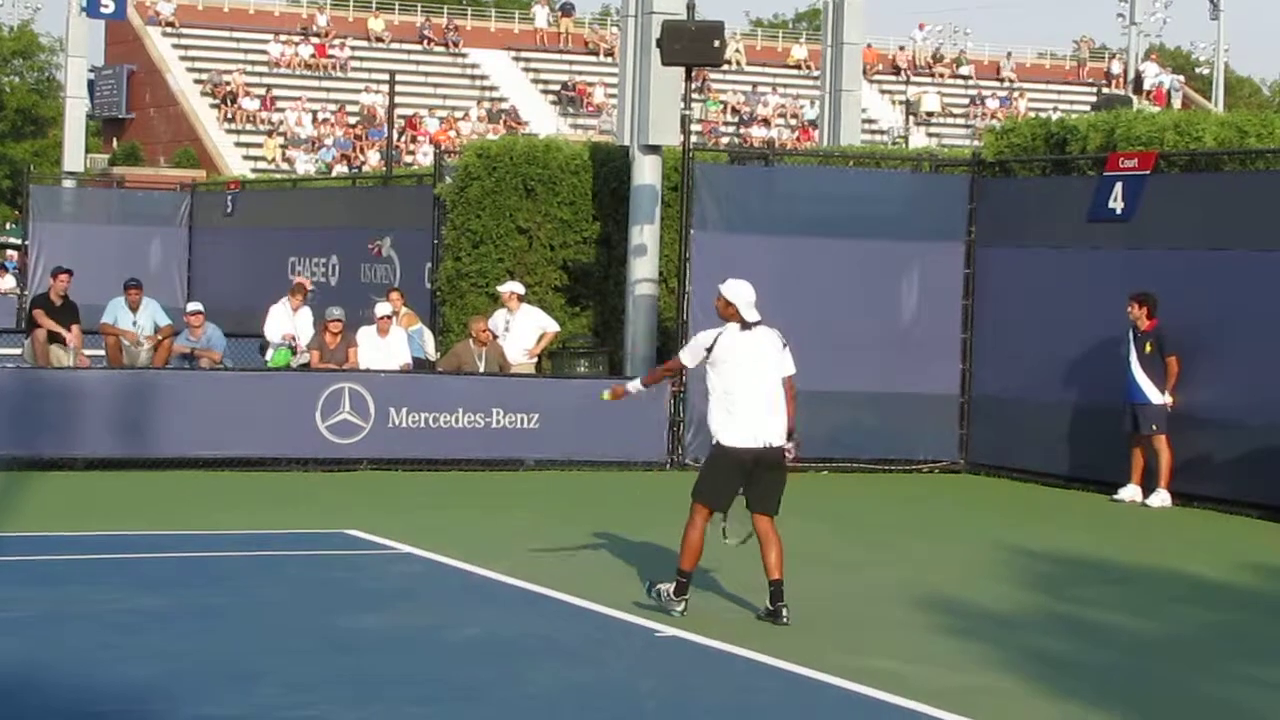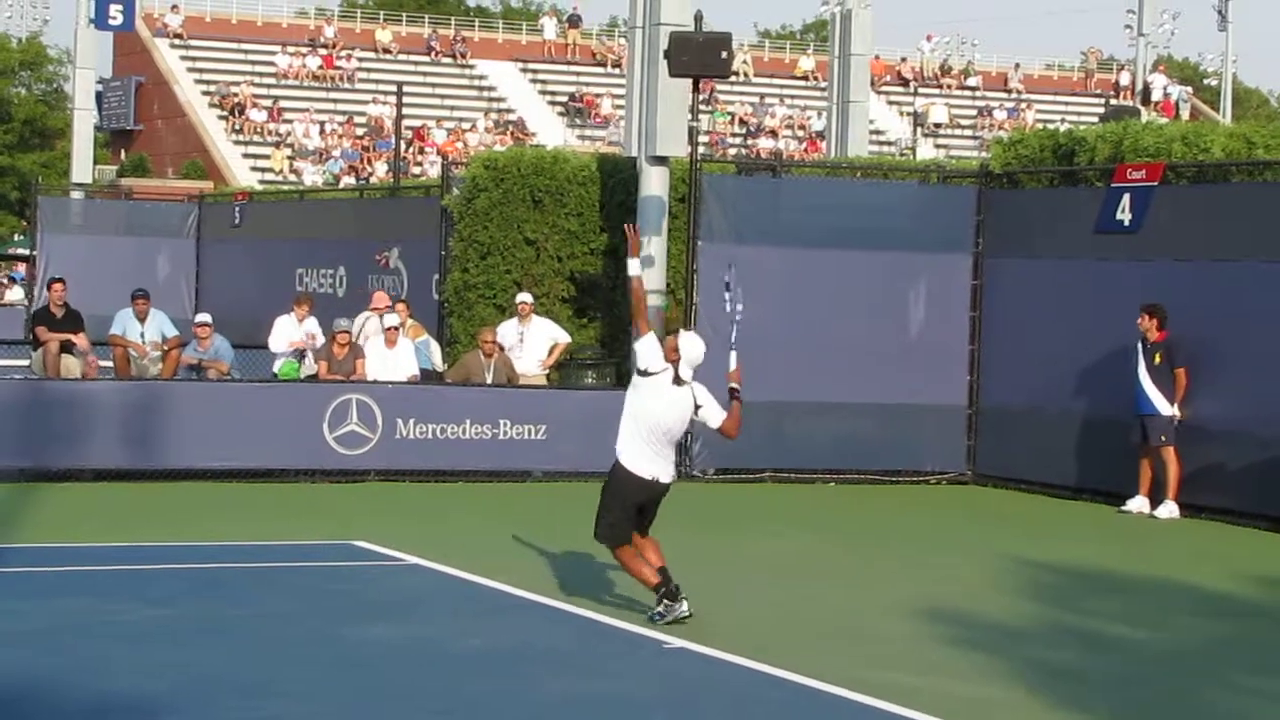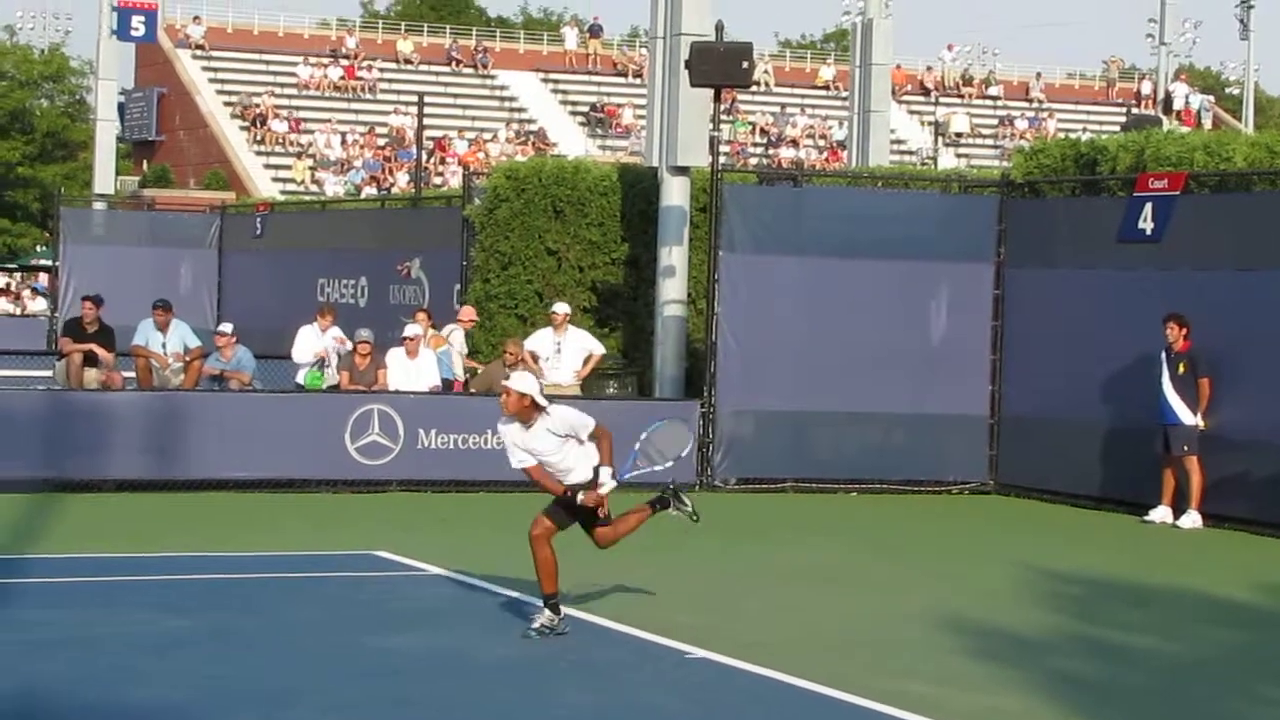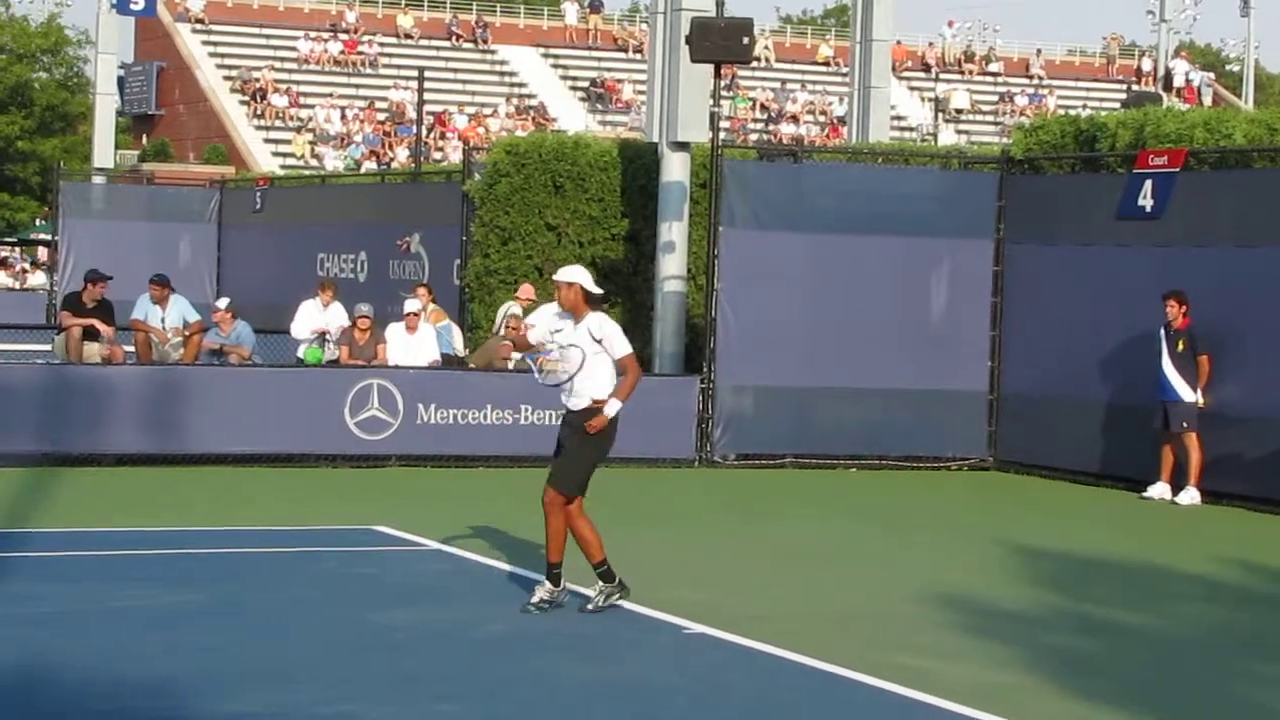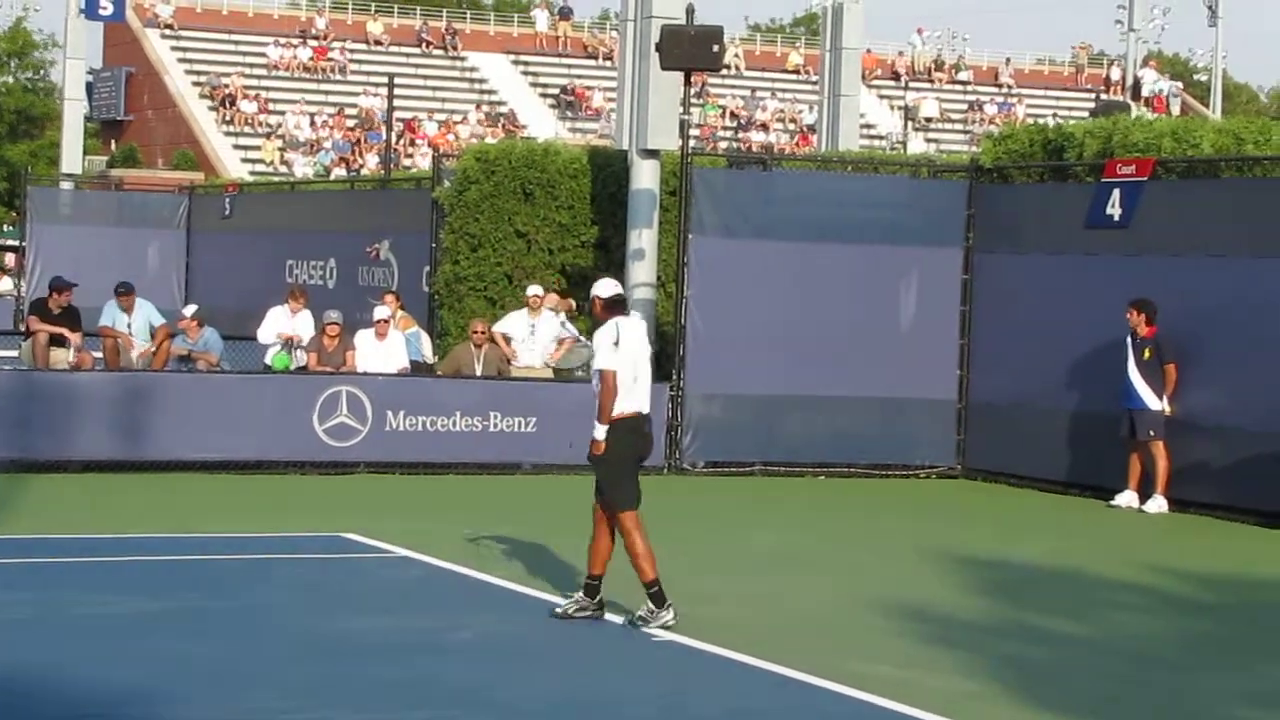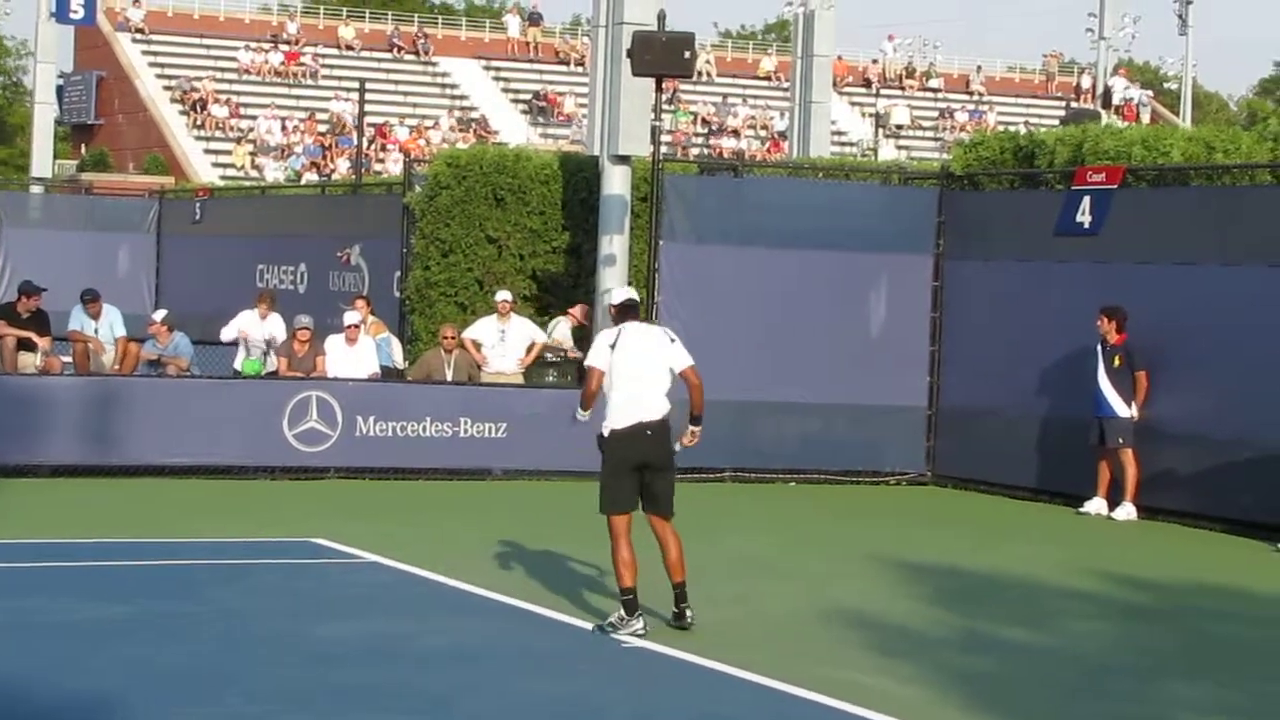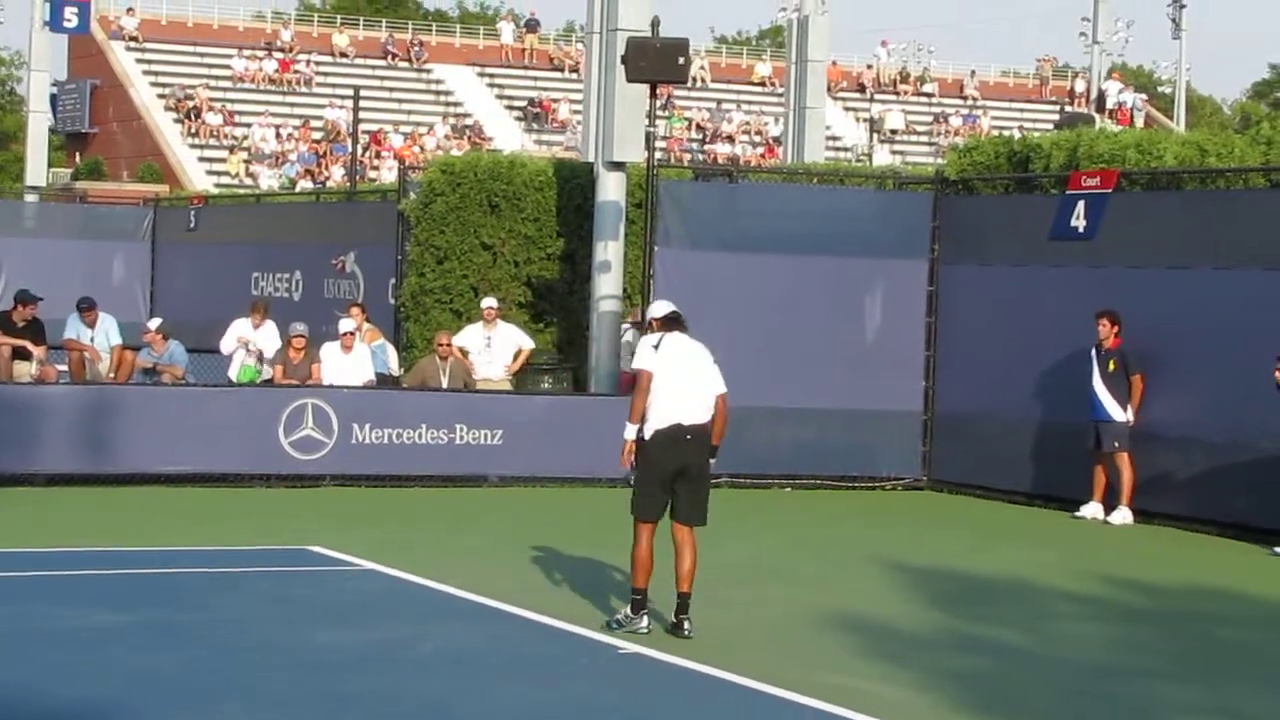
dt=0.7s
person 1, frame 1
left shoulder: (713, 339)
right shoulder: (774, 339)
left elbow: (671, 369)
right elbow: (790, 392)
left wrist: (631, 387)
right wrist: (788, 439)
left hip: (733, 445)
right hip: (772, 446)
left knee: (700, 513)
right knee: (764, 521)
left ankle: (678, 593)
right ankle: (777, 603)
person 1, frame 2
left shoulder: (651, 368)
right shoulder: (695, 394)
left elbow: (639, 313)
right elbow: (731, 431)
left wrist: (633, 260)
right wrist: (735, 390)
left hip: (628, 475)
right hip: (661, 480)
left knee: (619, 545)
right knee: (639, 535)
left ankle: (671, 598)
right ankle: (669, 591)
person 1, frame 3
left shoulder: (562, 417)
right shoulder: (507, 429)
left elbow: (602, 435)
right elbow: (537, 475)
left wrist: (606, 480)
right wrist: (575, 495)
left hip: (594, 482)
right hip: (570, 488)
left knee: (539, 533)
right knee: (605, 535)
left ankle: (553, 613)
right ankle: (665, 501)
person 1, frame 4
left shoulder: (603, 326)
right shoulder: (559, 322)
left elbow: (632, 371)
right elbow: (525, 341)
left wrist: (608, 412)
right wrist: (512, 343)
left hip: (594, 424)
right hip: (572, 421)
left knee: (553, 500)
right knee: (570, 507)
left ankle: (553, 586)
right ankle: (610, 583)
person 1, frame 5
left shoulder: (605, 334)
right shoulder: (637, 323)
left elbow: (609, 388)
left wrist: (599, 435)
left hip: (619, 431)
right hip: (640, 426)
left knee: (627, 522)
right knee: (603, 514)
left ankle: (659, 605)
right ankle: (590, 596)
person 1, frame 6
left shoulder: (607, 338)
right shoulder: (665, 335)
left elbow: (593, 385)
right elbow: (695, 382)
left wrist: (583, 411)
right wrist: (695, 422)
left hip: (621, 439)
right hip: (658, 435)
left knee: (619, 530)
right knee: (662, 522)
left ankle: (630, 614)
right ankle: (682, 607)
person 1, frame 7
left shoulder: (652, 343)
right shoulder: (704, 353)
left elbow: (643, 387)
right elbow: (721, 410)
left wrist: (630, 434)
right wrist: (710, 453)
left hip: (660, 441)
right hip: (698, 441)
left knee: (644, 528)
right knee: (684, 531)
left ankle: (637, 612)
right ankle: (682, 616)
person 2, frame 1
left shoulder: (1158, 334)
right shoulder: (1132, 333)
left elbow: (1173, 367)
left wrist: (1166, 393)
right wrist: (1133, 390)
left hip: (1153, 399)
right hip: (1135, 398)
left knee: (1159, 442)
right knee: (1136, 442)
left ankle: (1163, 492)
right ankle: (1134, 487)
person 2, frame 2
left shoulder: (1167, 346)
right shoulder: (1141, 345)
left elbow: (1181, 378)
left wrist: (1175, 406)
right wrist: (1142, 402)
left hip: (1161, 410)
right hip: (1144, 409)
left knee: (1167, 453)
right knee: (1145, 453)
left ankle: (1170, 504)
right ankle: (1142, 499)
person 2, frame 3
left shoulder: (1192, 355)
right shoulder: (1165, 354)
left elbow: (1205, 387)
left wrist: (1199, 415)
right wrist: (1166, 411)
left hip: (1185, 420)
right hip: (1167, 419)
left knee: (1190, 463)
right knee: (1168, 463)
left ankle: (1193, 513)
right ankle: (1165, 508)
person 2, frame 4
left shoulder: (1191, 333)
right shoulder: (1164, 331)
left elbow: (1204, 363)
left wrist: (1198, 391)
right wrist: (1165, 387)
left hip: (1184, 397)
right hip: (1167, 395)
left knee: (1190, 439)
right knee: (1167, 440)
left ankle: (1192, 490)
right ankle: (1164, 485)
person 2, frame 5
left shoulder: (1157, 340)
right shoulder: (1130, 339)
left elbow: (1171, 372)
left wrist: (1164, 399)
right wrist: (1131, 395)
left hip: (1151, 405)
right hip: (1133, 404)
left knee: (1156, 448)
right knee: (1134, 448)
left ankle: (1159, 498)
right ankle: (1131, 493)
person 2, frame 6
left shoulder: (1127, 348)
right shoulder: (1100, 347)
left elbow: (1142, 380)
left wrist: (1135, 408)
right wrist: (1101, 403)
left hip: (1120, 412)
right hip: (1102, 411)
left knee: (1125, 455)
right knee: (1103, 455)
left ankle: (1128, 506)
right ankle: (1100, 500)
person 2, frame 7
left shoulder: (1122, 353)
right shoulder: (1095, 351)
left elbow: (1137, 384)
left wrist: (1131, 412)
right wrist: (1096, 407)
left hip: (1116, 417)
right hip: (1098, 416)
left knee: (1121, 459)
right knee: (1099, 459)
left ankle: (1124, 510)
right ankle: (1096, 505)
